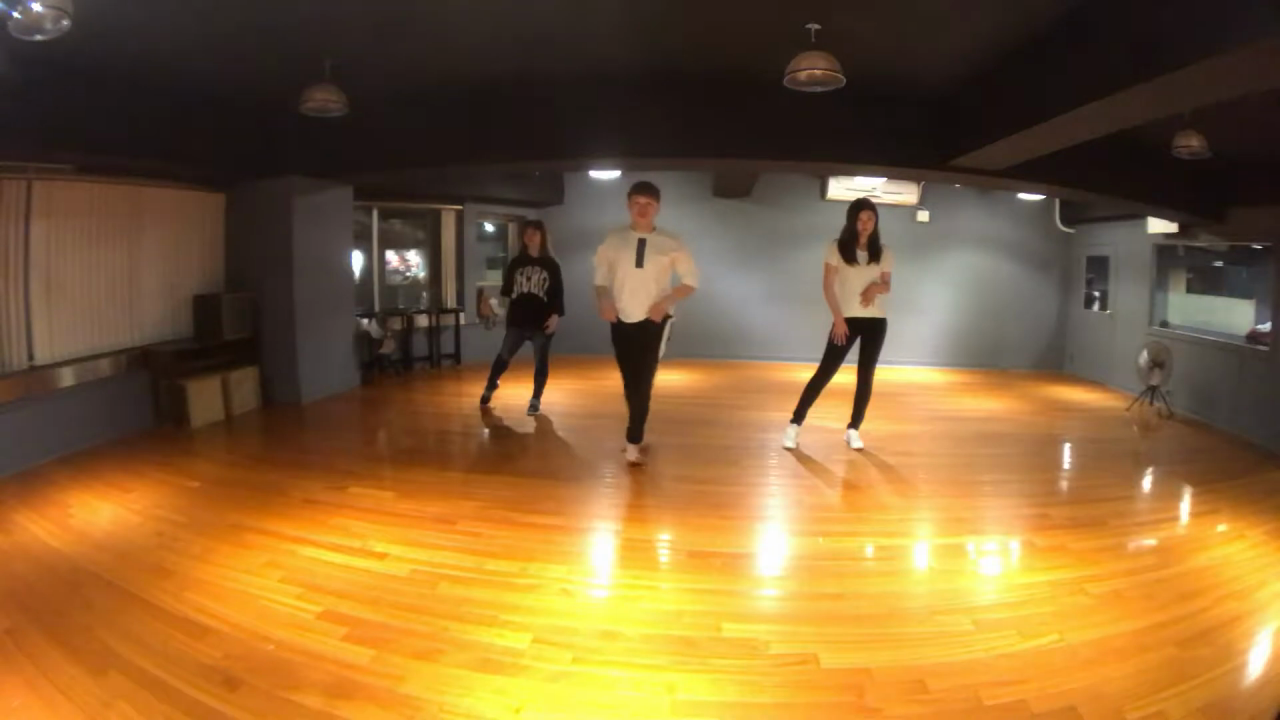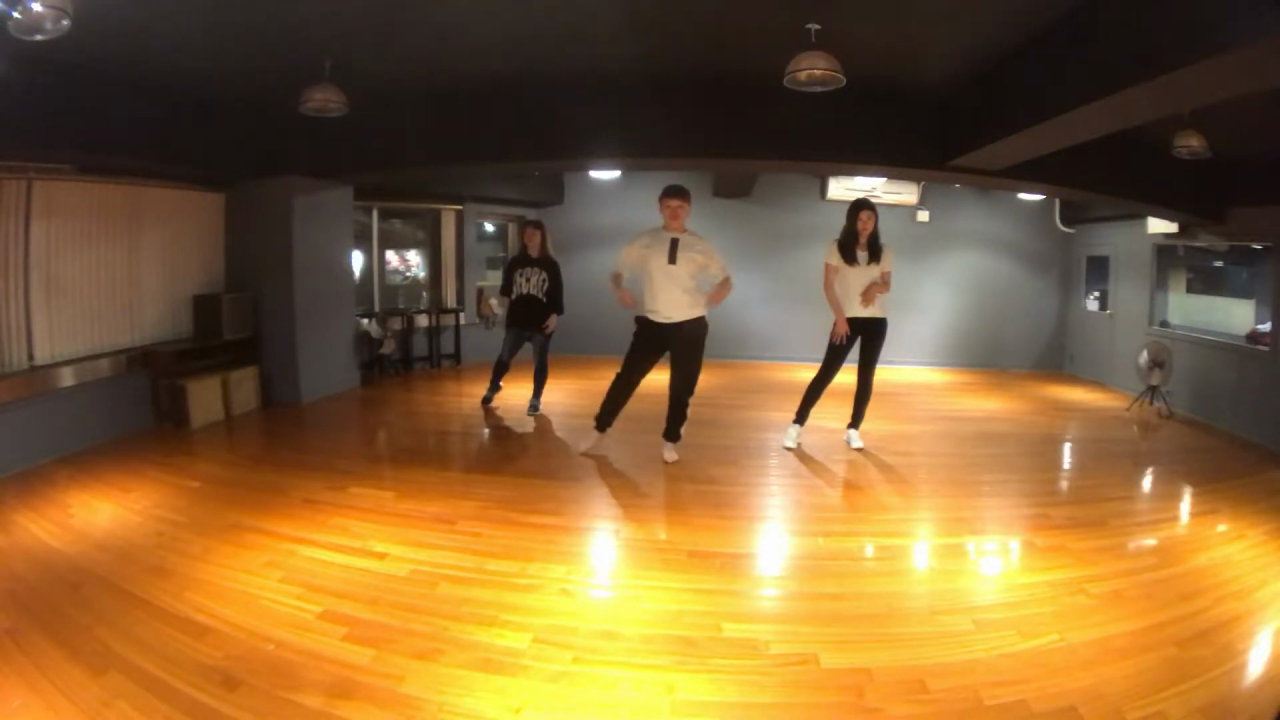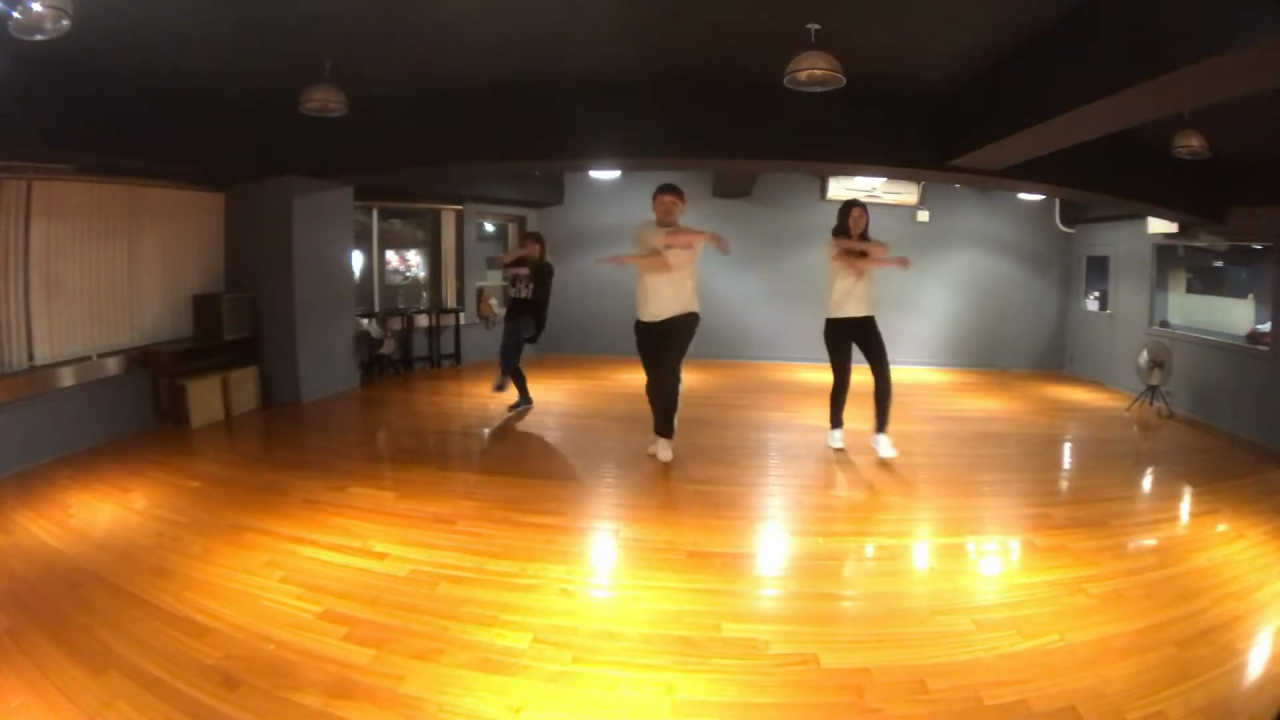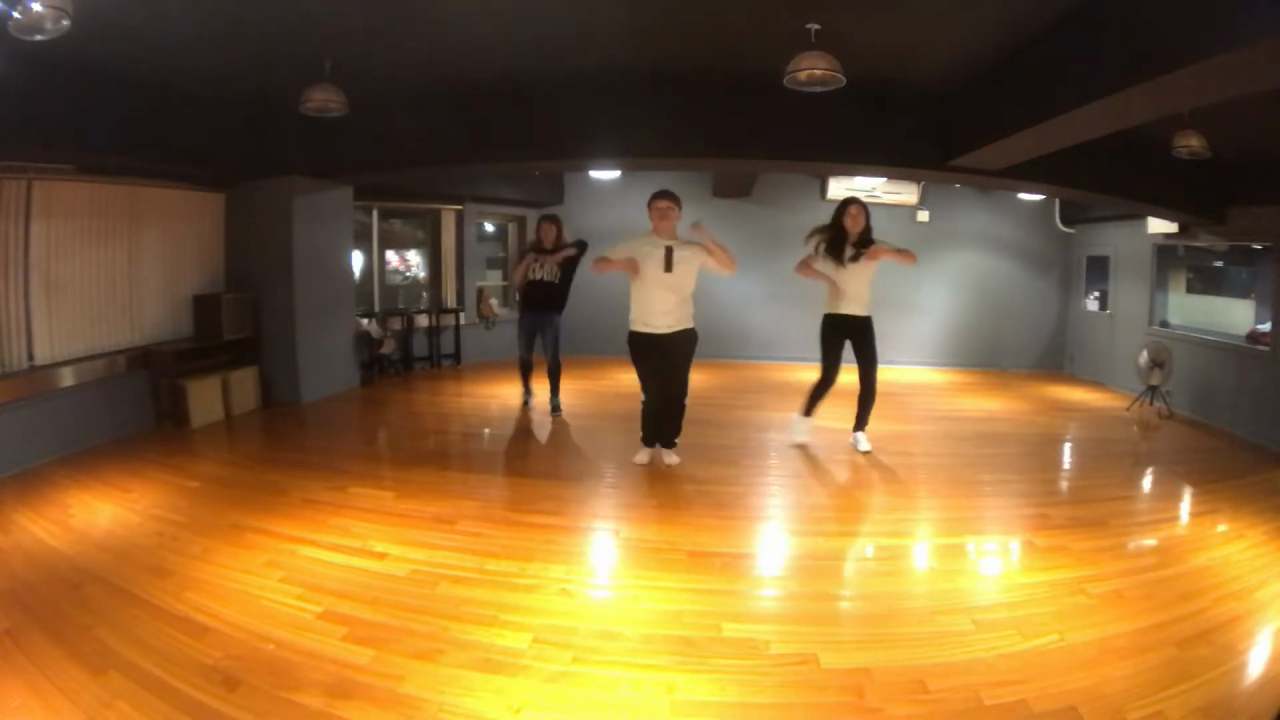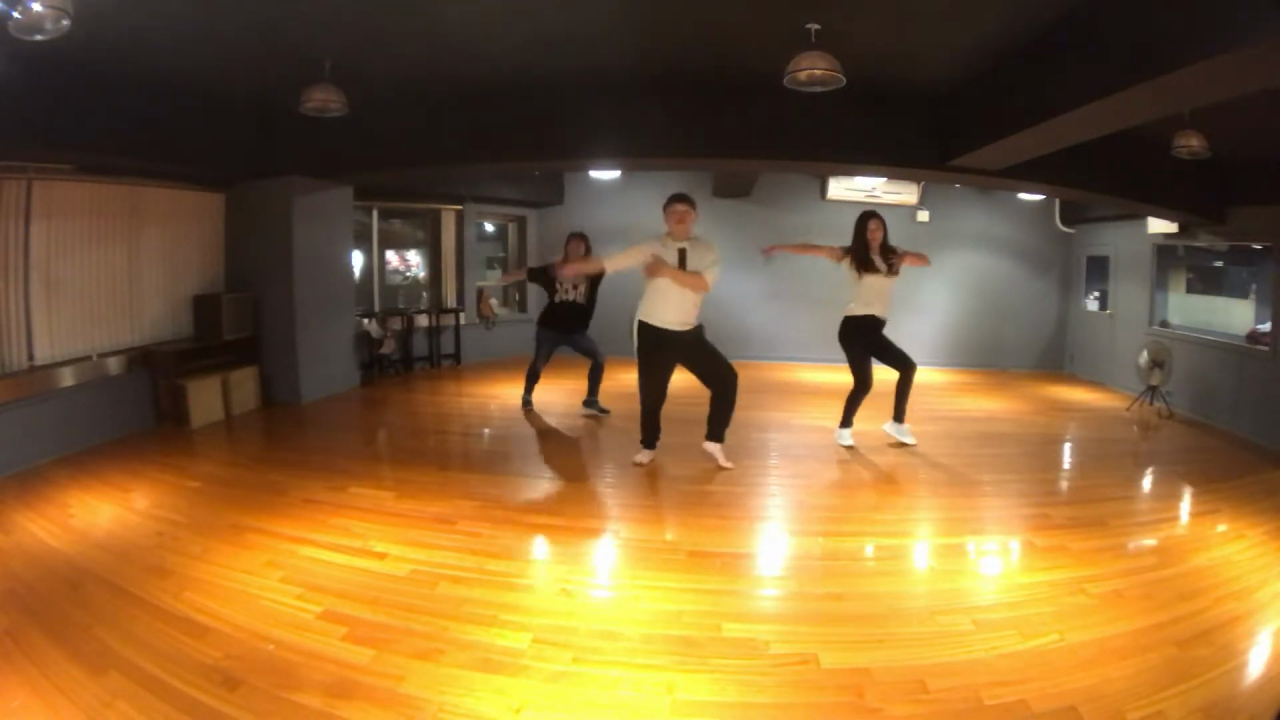
dt=1s
person 1, frame 1
left shoulder: (670, 244)
right shoulder: (614, 241)
left elbow: (690, 280)
right elbow: (600, 275)
left wrist: (666, 302)
right wrist: (603, 299)
left hip: (653, 321)
right hip: (621, 322)
left knee: (642, 383)
right knee: (630, 382)
left ankle: (633, 442)
right ankle: (636, 435)
person 1, frame 2
left shoulder: (700, 246)
right shoulder: (645, 242)
left elbow: (722, 276)
right elbow: (620, 269)
left wrist: (722, 287)
right wrist: (619, 289)
left hip: (690, 325)
right hip: (652, 323)
left knee: (682, 387)
right knee: (627, 376)
left ankle: (670, 441)
right ankle: (600, 429)
person 1, frame 3
left shoulder: (691, 241)
right shoulder: (645, 231)
left elbow: (669, 261)
right elbow: (662, 238)
left wrist: (630, 259)
right wrist: (706, 235)
left hip: (681, 318)
right hip: (648, 321)
left knee: (668, 374)
right knee: (655, 381)
left ankle: (663, 436)
right ankle: (663, 436)
person 1, frame 4
left shoulder: (693, 250)
right shoulder: (637, 246)
left elbow: (730, 267)
right elbow: (598, 264)
left wrist: (708, 240)
right wrist: (620, 264)
left hip: (680, 334)
right hip: (644, 335)
left knee: (675, 394)
right knee: (653, 394)
left ankle: (667, 444)
right ankle: (648, 444)
person 1, frame 5
left shoulder: (706, 250)
right shoulder: (652, 248)
left elbow: (703, 283)
right elbow: (610, 262)
left wrist: (668, 271)
right wrist: (573, 268)
left hip: (690, 333)
right hip: (654, 332)
left knee: (726, 380)
right knee: (652, 393)
left ankle: (714, 440)
right ankle: (649, 446)
person 2, frame 1
left shoulder: (882, 252)
right shoulder: (837, 248)
left elbow: (887, 285)
right elbow: (828, 286)
left wrist: (877, 287)
right wrist: (837, 318)
left hip: (875, 321)
right hip: (846, 319)
left knee: (866, 375)
right knee: (825, 372)
left ankle: (853, 429)
right ankle: (795, 424)
person 2, frame 2
left shoulder: (883, 252)
right shoulder: (837, 248)
left elbow: (887, 285)
right elbow: (829, 286)
left wrist: (877, 287)
right wrist: (839, 317)
left hip: (876, 321)
right hip: (847, 319)
left knee: (866, 376)
right knee: (826, 372)
left ankle: (853, 429)
right ankle: (797, 424)
person 2, frame 3
left shoulder: (868, 246)
right shoulder: (836, 246)
left elbow: (882, 250)
right elbow: (852, 262)
left wrist: (857, 243)
right wrist: (893, 262)
left hip: (865, 320)
right hip: (837, 322)
left knee: (882, 372)
right knee: (842, 379)
left ankle: (881, 434)
right ankle: (835, 429)
person 2, frame 4
left shoulder: (874, 247)
right shoulder: (828, 245)
left elbow: (912, 259)
right elbow: (801, 267)
left wrist: (887, 253)
right wrist: (827, 279)
left hip: (863, 321)
right hip: (834, 319)
left knee: (869, 382)
right knee: (828, 377)
left ankle: (859, 432)
right ankle: (804, 418)
person 2, frame 5
left shoulder: (893, 256)
right shoulder: (852, 256)
left elbow: (925, 261)
right elbow: (815, 250)
left wrist: (908, 258)
right wrist: (780, 248)
left hip: (873, 328)
right hip: (856, 325)
left knee: (908, 367)
right knee: (863, 383)
left ankle: (897, 424)
right ankle: (844, 428)
person 3, frame 1
left shoulder: (551, 264)
right shoulder: (516, 263)
left elbow: (558, 293)
right elbow: (507, 289)
left wrist: (556, 316)
left hip: (542, 321)
right hip: (518, 319)
left knee: (541, 360)
right knee: (504, 355)
left ankle: (535, 400)
right ankle: (490, 386)
person 3, frame 2
left shoulder: (550, 265)
right shoulder: (515, 263)
left elbow: (557, 293)
right elbow: (506, 289)
left wrist: (555, 315)
left hip: (541, 321)
right hip: (517, 319)
left knee: (540, 361)
right knee: (505, 356)
left ankle: (535, 400)
right ankle: (493, 386)
person 3, frame 3
left shoulder: (545, 268)
right shoulder: (520, 265)
left elbow: (536, 269)
right elbow: (505, 260)
left wrist: (514, 270)
right wrist: (520, 253)
left hip: (530, 319)
right hip: (513, 319)
left knee: (512, 334)
left ankle: (503, 378)
right ankle: (524, 398)
person 3, frame 4
left shoulder: (565, 252)
right shoulder: (531, 254)
left elbow: (582, 245)
right elbow: (517, 282)
left wrist: (558, 256)
right wrist: (526, 262)
left hip: (551, 312)
right hip: (528, 311)
left knee: (551, 357)
right knee: (524, 354)
left ankle: (555, 399)
right ankle: (527, 391)
person 3, frame 5
left shoulder: (589, 271)
right shoulder: (552, 271)
right elbow: (527, 273)
right wrist: (505, 277)
left hip: (576, 330)
right hip: (550, 328)
left knee: (599, 359)
right knee: (539, 364)
left ankle: (591, 401)
right ankle: (527, 396)
